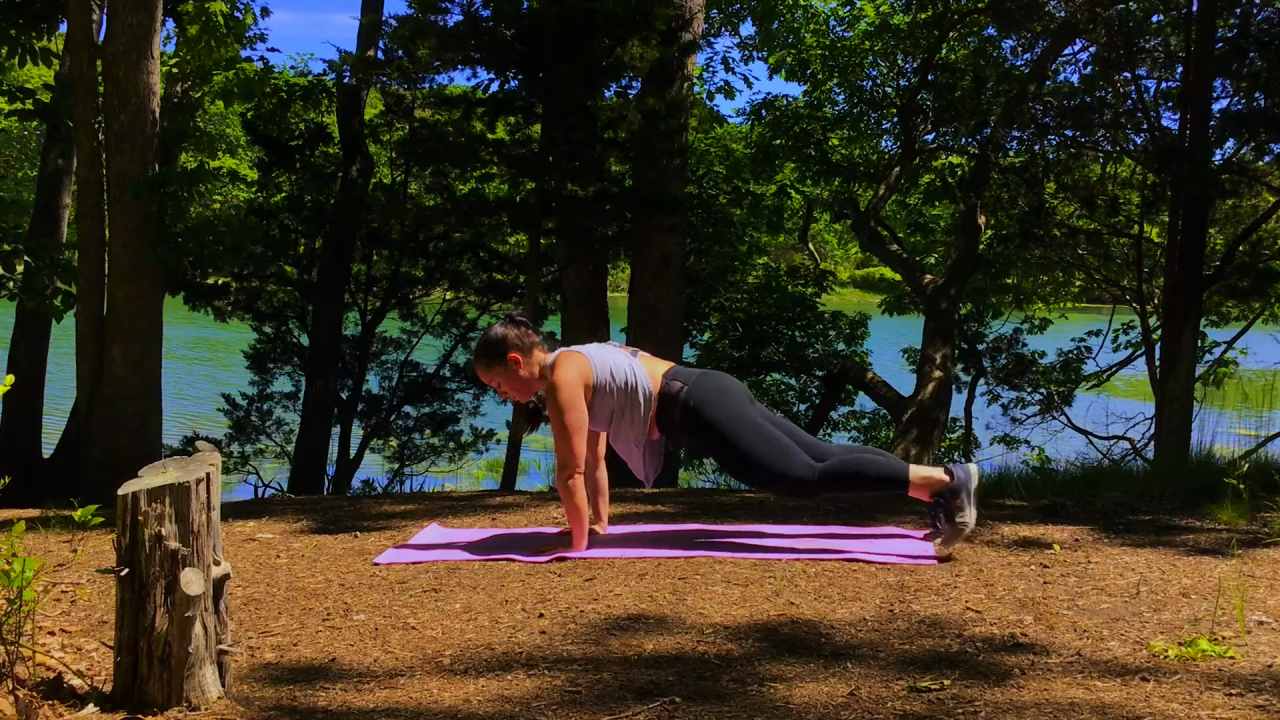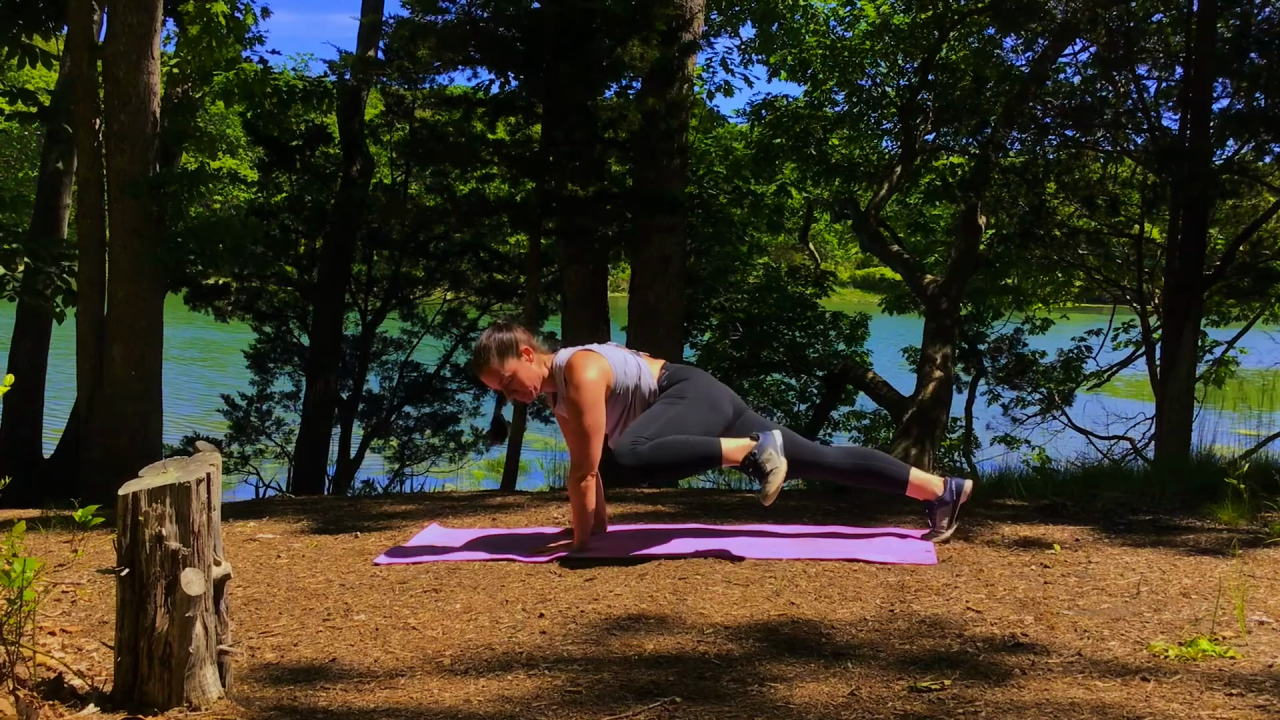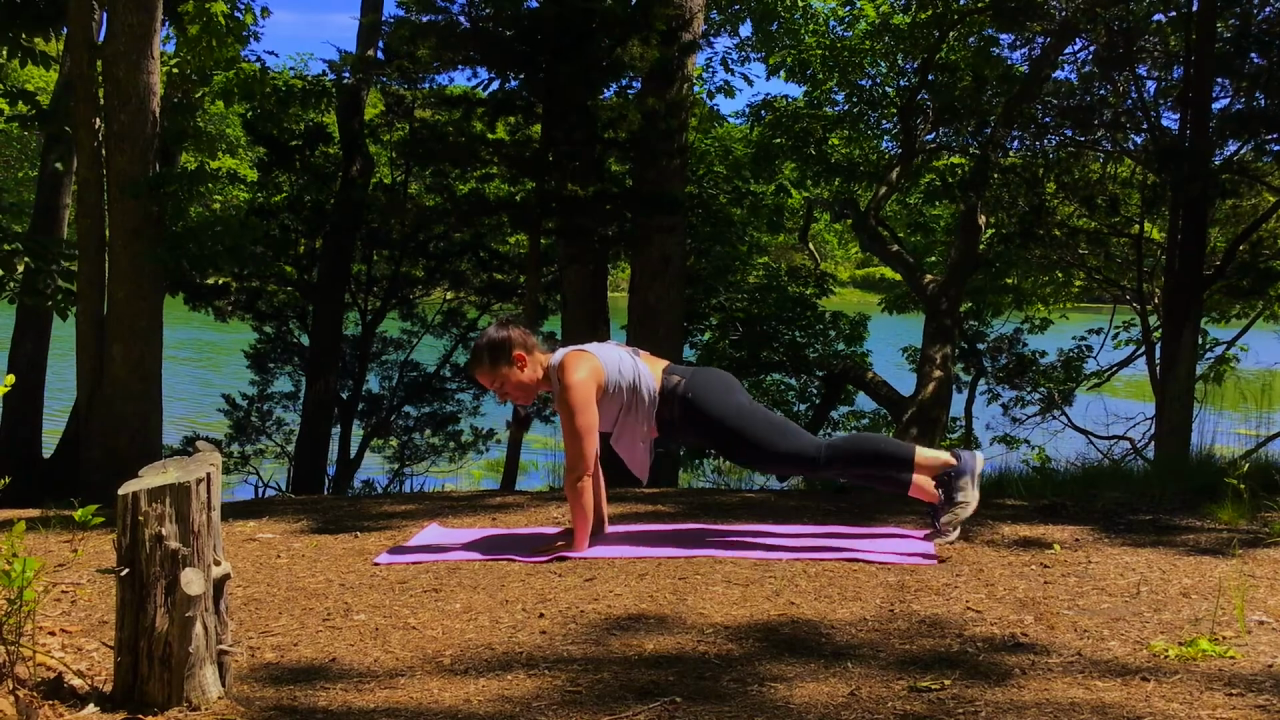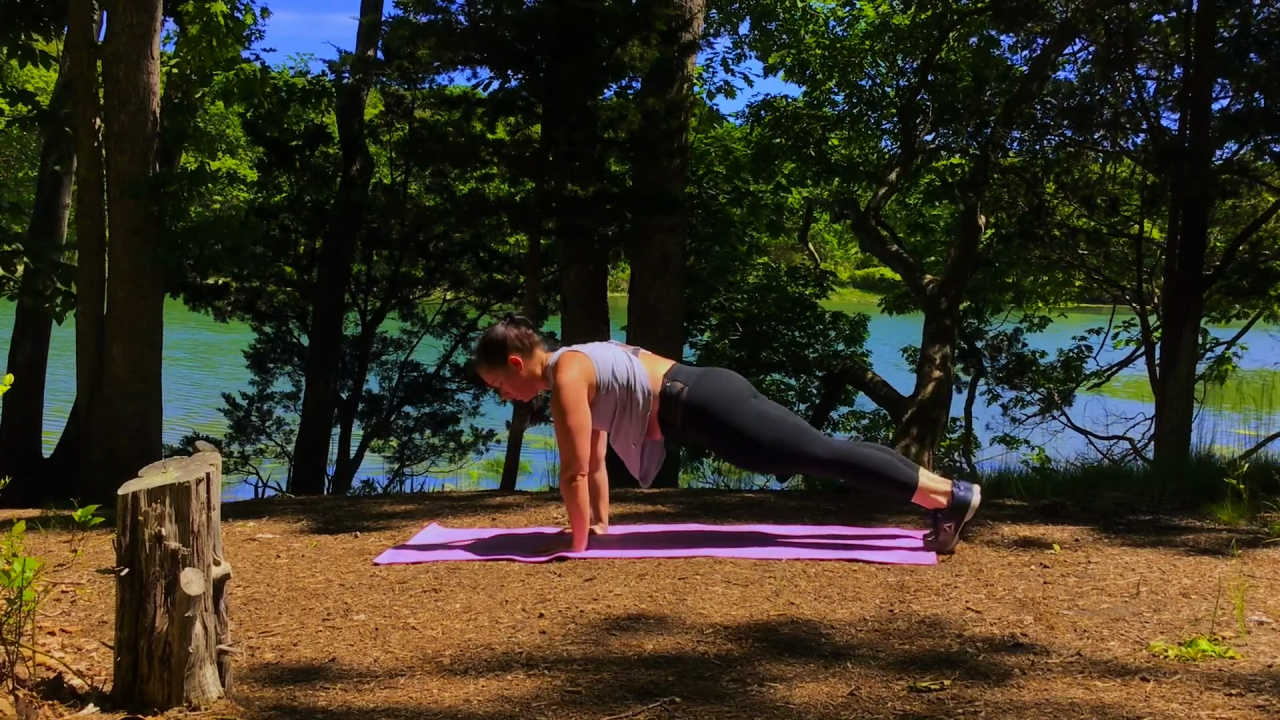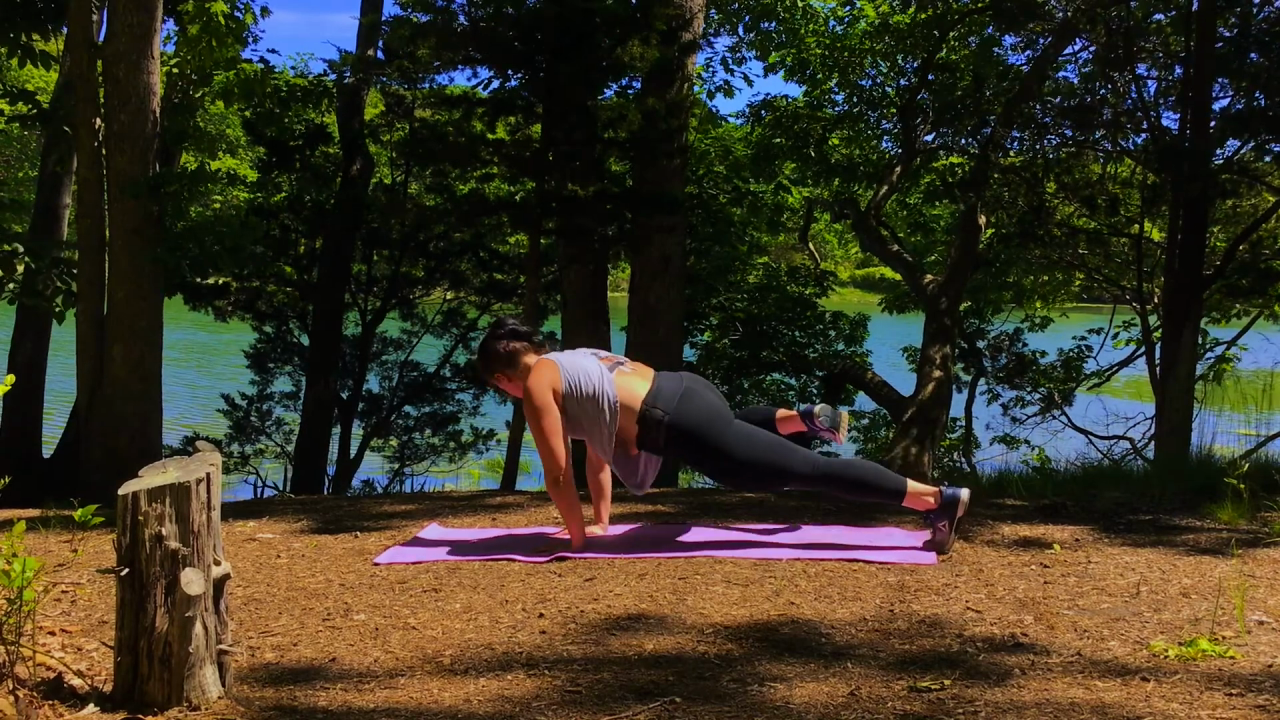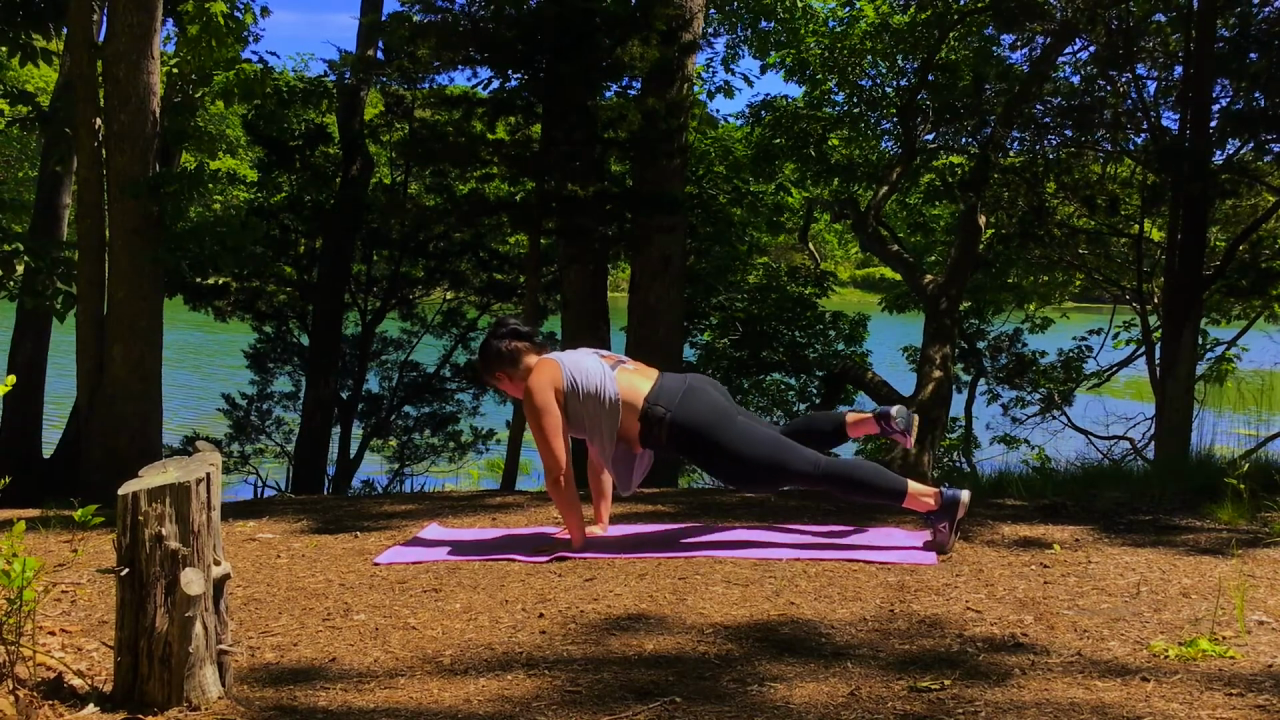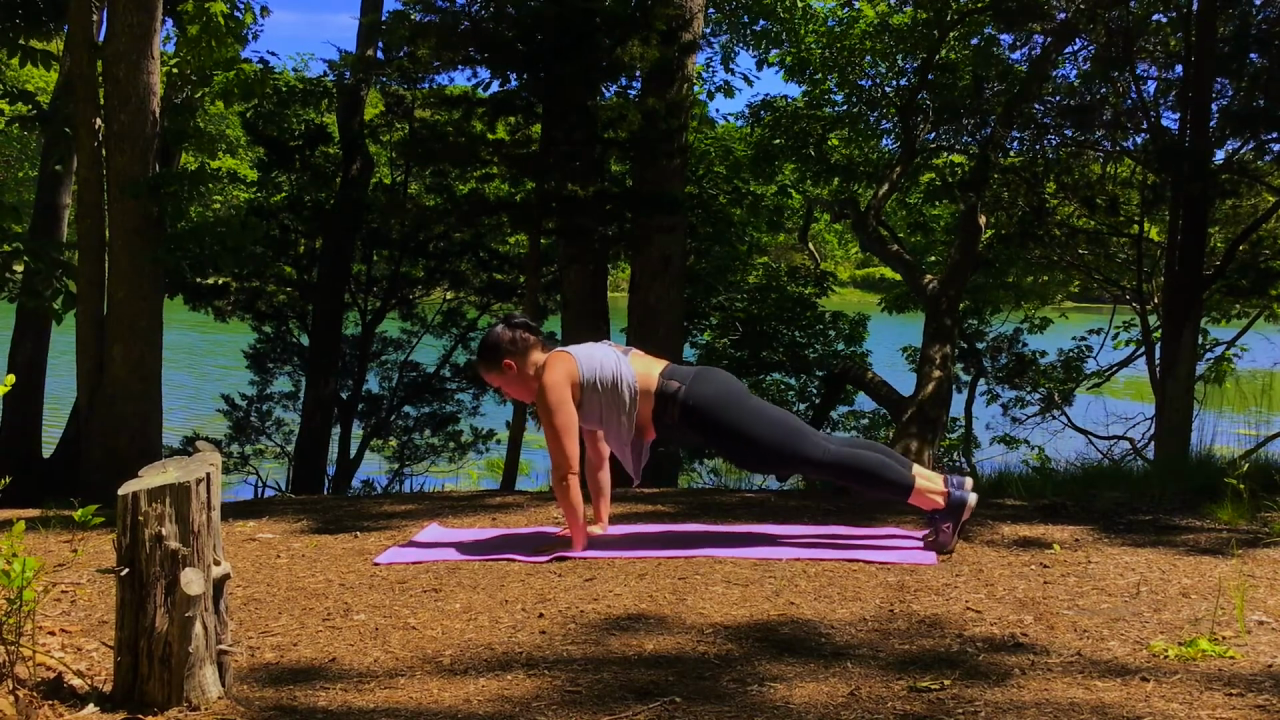
dt=0.5s
person 1, frame 1
left shoulder: (561, 377)
right shoulder: (574, 367)
left elbow: (571, 471)
right elbow: (593, 459)
left wrist: (578, 542)
right wrist: (600, 521)
left hip: (704, 406)
right hip: (713, 397)
left knee: (810, 475)
right knee: (821, 457)
left ankle: (946, 481)
right ankle: (940, 483)
person 1, frame 2
left shoulder: (581, 374)
right shoulder: (555, 390)
left elbow: (585, 470)
right elbow: (585, 462)
left wrist: (581, 540)
right wrist: (598, 521)
left hip: (695, 395)
right hip: (702, 404)
left knee: (629, 456)
right knee: (819, 460)
left ankle: (751, 449)
right ankle: (941, 489)
person 1, frame 3
left shoulder: (571, 376)
right shoulder: (566, 374)
left elbow: (579, 470)
right elbow: (590, 460)
left wrist: (579, 541)
right wrist: (599, 521)
left hip: (702, 403)
right hip: (699, 403)
left knee: (818, 455)
right knee: (816, 460)
left ankle: (955, 463)
right ankle: (937, 493)
person 1, frame 4
left shoulder: (565, 376)
right shoulder: (576, 362)
left elbow: (575, 472)
right elbow: (595, 460)
left wrist: (578, 544)
right wrist: (601, 521)
left hip: (708, 408)
right hip: (715, 389)
left knee: (825, 457)
right knee: (827, 451)
left ankle: (949, 501)
right ankle: (951, 487)
person 1, frame 5
left shoulder: (536, 383)
right shoulder: (576, 357)
left elbow: (557, 473)
right elbow: (599, 449)
left wrist: (579, 539)
right wrist: (601, 523)
left hip: (684, 422)
right hip: (687, 388)
left knee: (807, 470)
left ankle: (940, 499)
right ankle: (796, 420)
person 1, frame 6
left shoulder: (537, 384)
right shoulder: (575, 360)
left elbow: (557, 474)
right elbow: (599, 453)
left wrist: (578, 539)
right wrist: (601, 523)
left hip: (687, 422)
right hip: (693, 389)
left knee: (808, 468)
right knee: (794, 441)
left ankle: (939, 500)
right ankle: (881, 420)
person 1, frame 7
left shoulder: (550, 378)
right shoulder: (574, 363)
left elbow: (565, 472)
right elbow: (598, 455)
left wrist: (578, 540)
right wrist: (601, 522)
left hip: (702, 407)
right hip: (707, 389)
left knee: (821, 458)
right knee: (826, 446)
left ankle: (946, 500)
right ankle: (944, 482)
